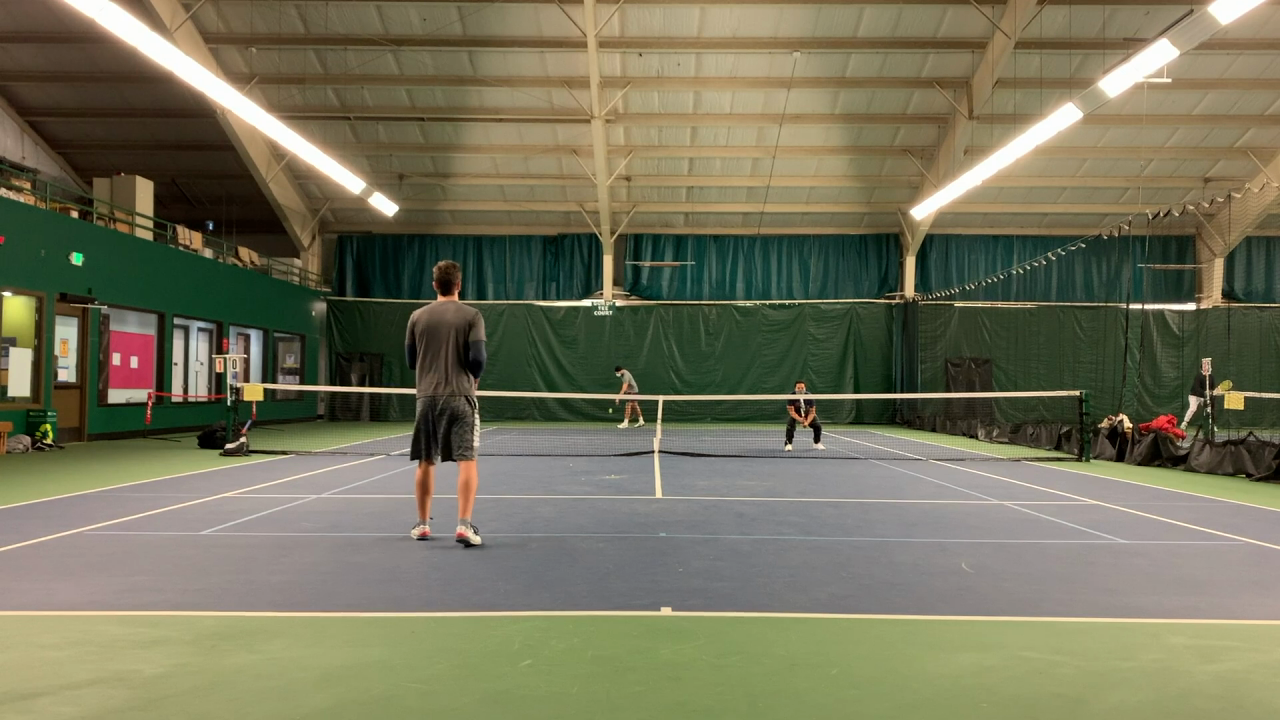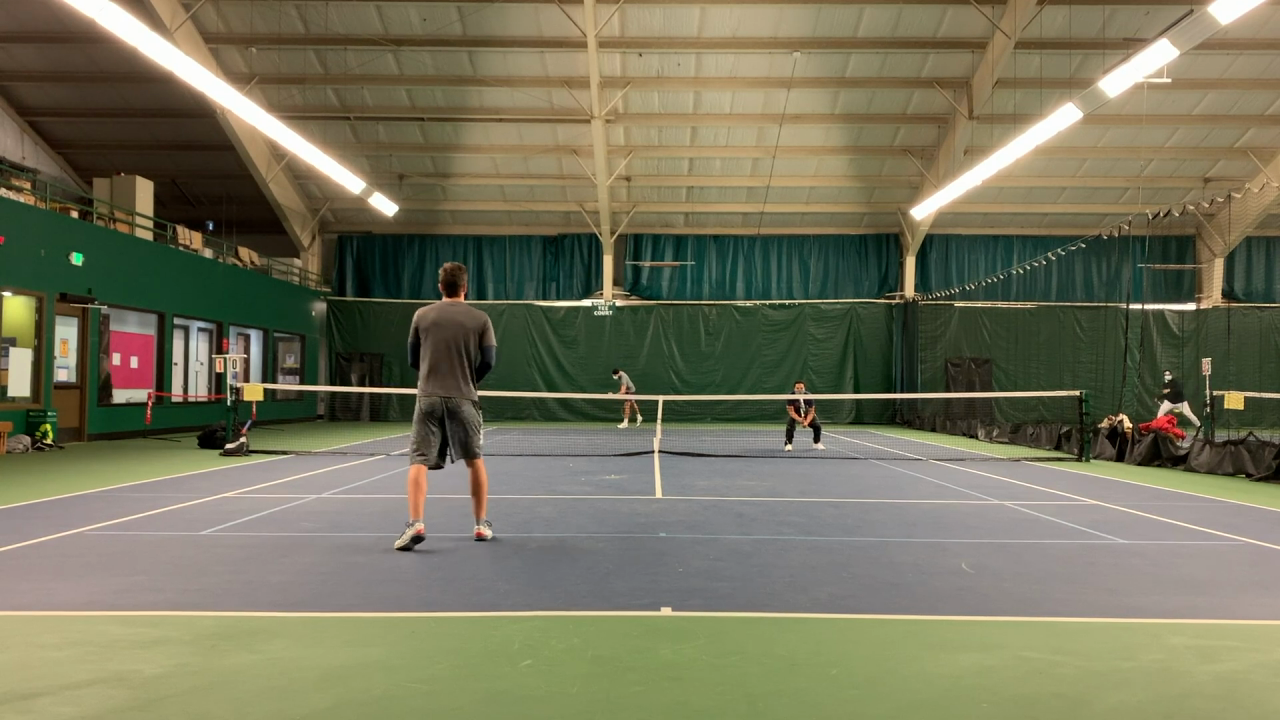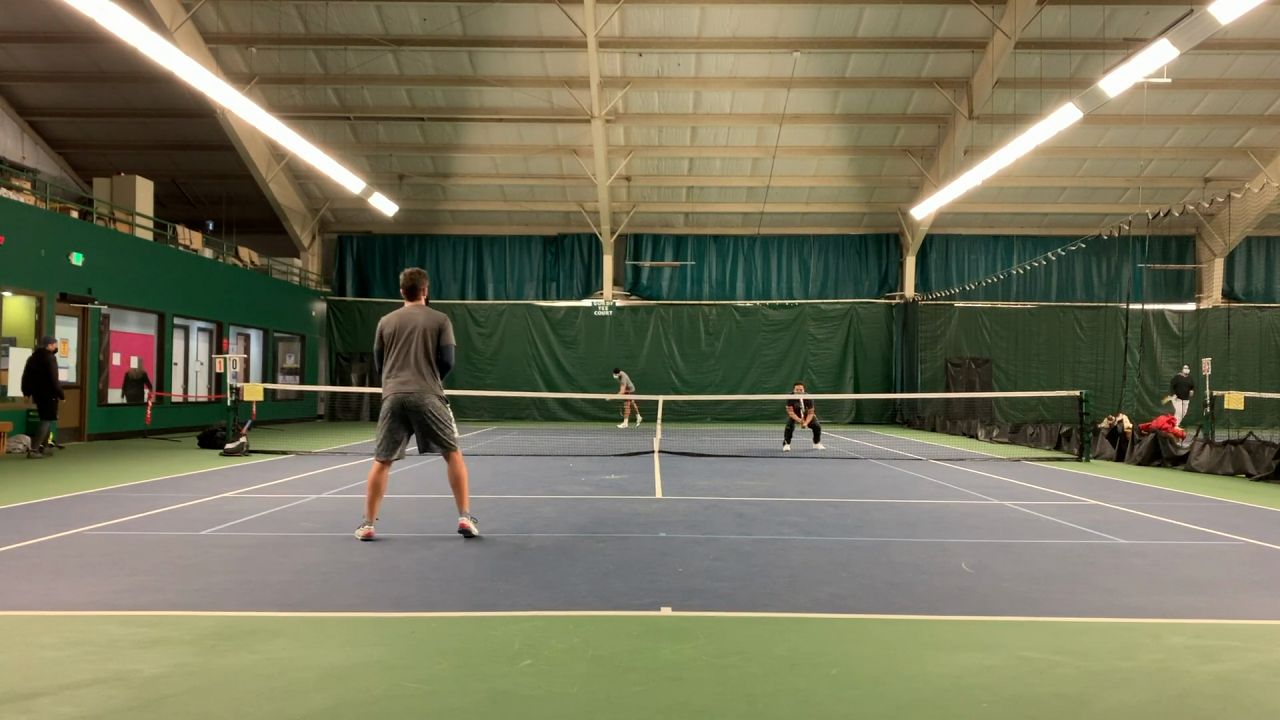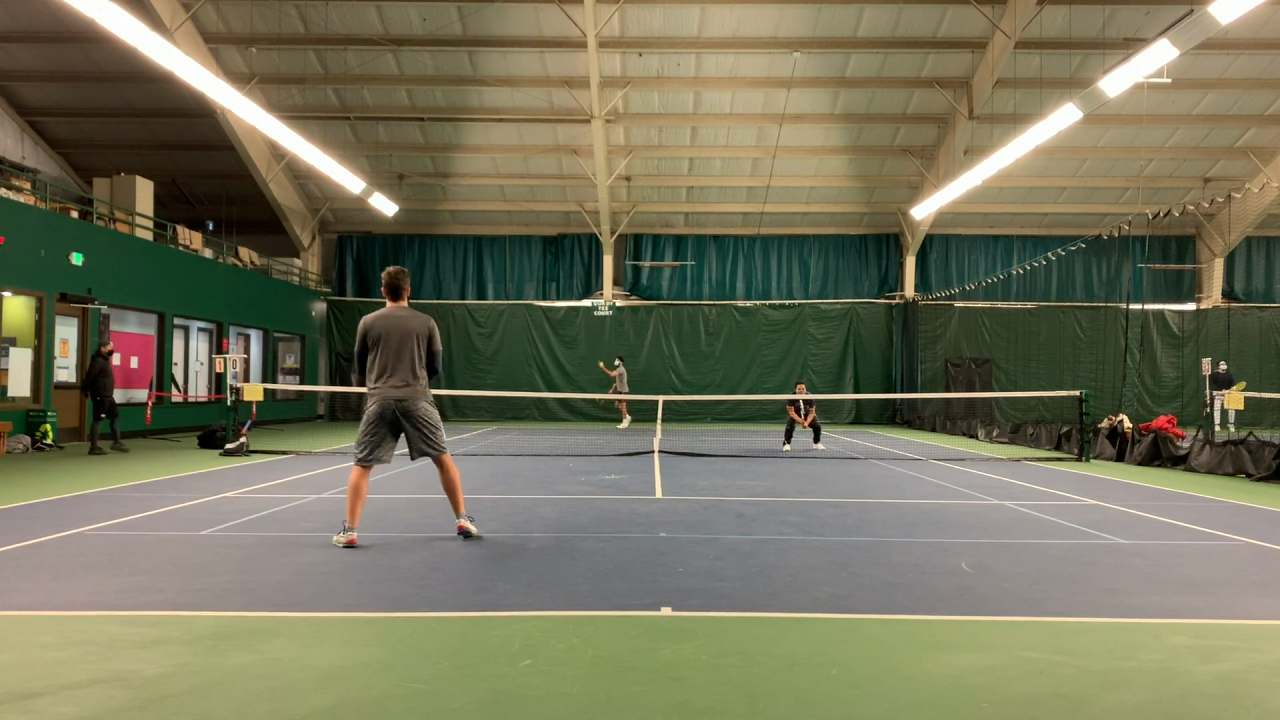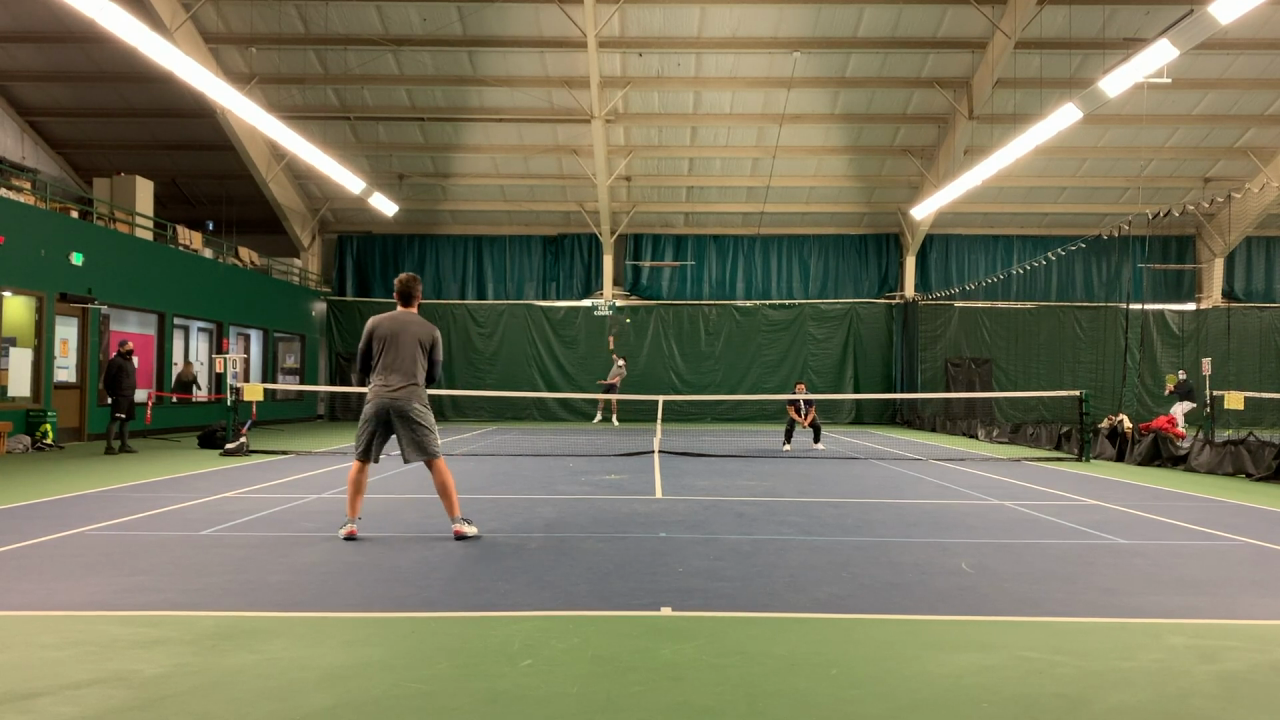
dt=1s
person 1, frame 1
left shoulder: (417, 317)
right shoulder: (471, 315)
left elbow: (411, 360)
right elbow: (477, 357)
right wrist: (474, 377)
left hip: (426, 397)
right hip: (459, 397)
left knee: (425, 462)
right knee: (467, 461)
left ankle: (422, 524)
right ankle: (463, 525)
person 1, frame 2
left shoulder: (421, 316)
right shoulder: (480, 319)
left elbow: (413, 359)
right elbow: (488, 361)
left hip: (428, 399)
right hip: (463, 399)
left knee: (419, 463)
right knee: (475, 461)
left ankle: (415, 523)
right ankle: (481, 524)
person 1, frame 3
left shoulder: (386, 322)
right shoulder: (440, 320)
left elbow: (378, 364)
right elbow: (447, 361)
left hip: (393, 396)
right hip: (428, 396)
left knee: (382, 461)
right knee: (453, 455)
left ankle: (368, 524)
right ankle: (464, 517)
person 1, frame 4
left shoulder: (368, 322)
right shoulder: (426, 322)
left elbow: (360, 370)
right elbow: (435, 367)
left hip: (380, 401)
right hip: (417, 401)
left knee: (362, 466)
right knee: (443, 459)
left ankle: (350, 531)
right ankle: (462, 519)
person 1, frame 5
left shoulder: (375, 323)
right shoulder: (431, 332)
left elbow: (361, 365)
right elbow: (435, 374)
left hip: (377, 400)
right hip: (413, 402)
left knee: (361, 461)
right knee: (436, 462)
left ankle: (350, 524)
right ankle: (458, 523)
